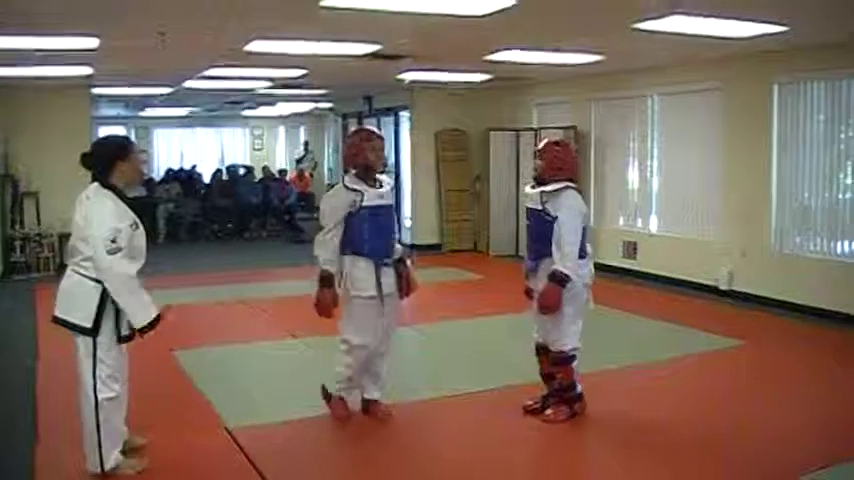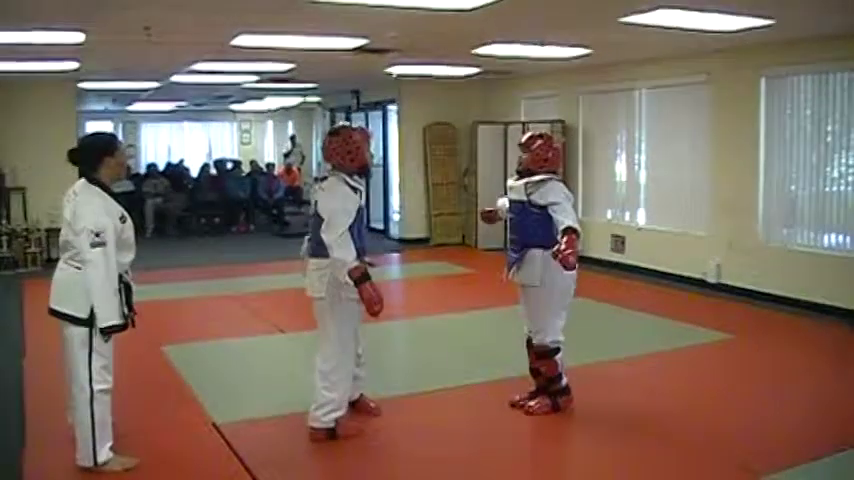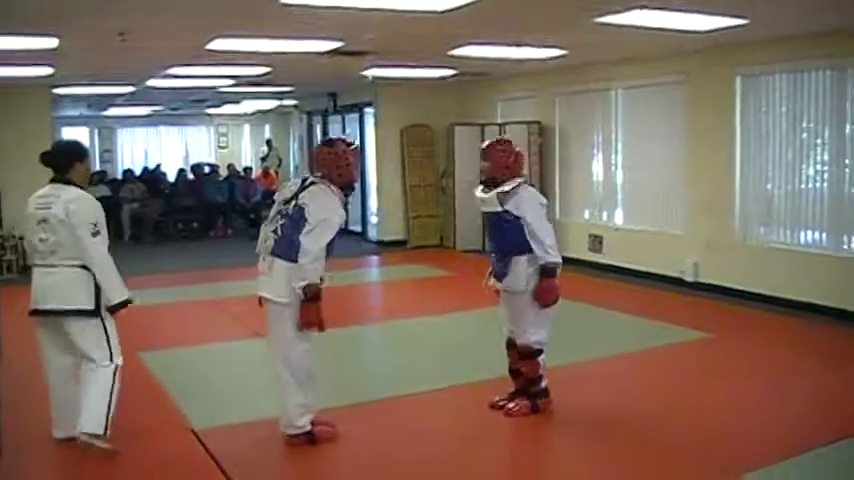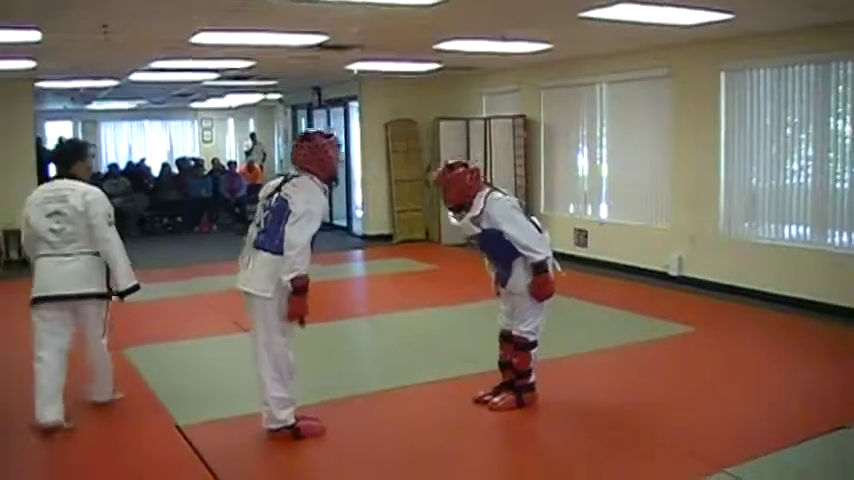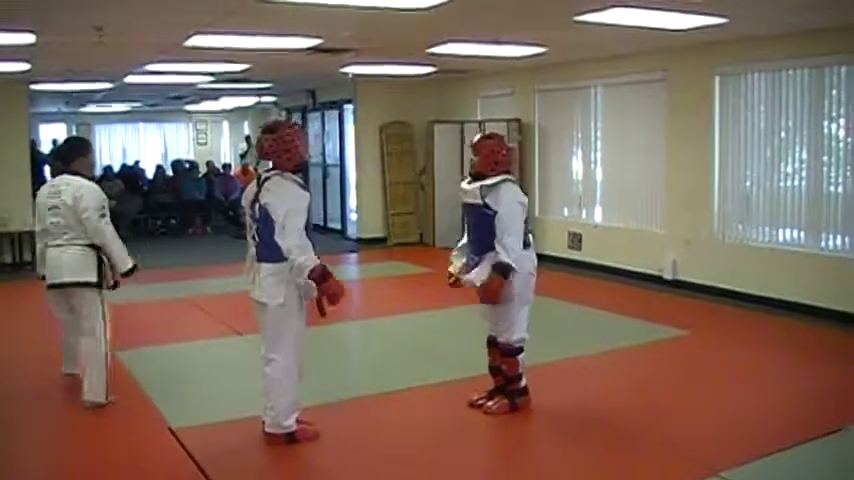
dt=0.4s
person 1, frame 1
left shoulder: (99, 196)
right shoulder: (105, 209)
right elbow: (115, 268)
right wrist: (145, 312)
left hip: (96, 298)
right hip: (96, 303)
left knee: (114, 373)
right knee: (103, 380)
left ankle: (116, 437)
right ankle: (106, 459)
person 1, frame 2
left shoulder: (81, 192)
right shoulder: (95, 204)
right elbow: (98, 263)
right wrist: (110, 316)
left hip: (73, 289)
right hip: (88, 296)
left knee: (82, 367)
right knee: (93, 373)
left ankle: (84, 426)
right ankle: (95, 454)
person 1, frame 3
left shoulder: (35, 201)
right shoulder: (80, 201)
left elbow: (32, 249)
right elbow: (95, 253)
right wrist: (116, 295)
left hip: (45, 290)
right hip: (77, 289)
left knee: (58, 361)
right knee: (102, 358)
left ankle: (64, 427)
right ankle: (92, 428)
person 1, frame 4
left shoulder: (36, 197)
right shoulder: (91, 195)
left elbow: (29, 243)
right elbow: (108, 241)
right wrist: (124, 281)
left hip: (48, 277)
right hip: (86, 275)
left knee: (48, 346)
right knee: (95, 339)
left ankle: (48, 413)
right ankle: (101, 393)
person 1, frame 5
left shoulder: (46, 190)
right shoulder: (87, 189)
left elbow: (41, 232)
right elbow: (103, 232)
left wrist: (43, 266)
right wrist: (124, 264)
left hip: (58, 265)
right hip: (85, 265)
left knee: (74, 324)
right knee: (95, 329)
left ankle: (74, 368)
right ankle: (96, 393)
person 2, frame 1
left shoulder: (386, 187)
right shoulder: (343, 194)
right elbow: (327, 241)
left wrist: (403, 266)
right wrist: (326, 286)
left hip: (385, 274)
right hip: (357, 275)
left knee: (381, 342)
right knee: (361, 341)
left ankle: (370, 396)
right ankle: (338, 390)
person 2, frame 2
left shoulder: (336, 185)
right shoulder: (341, 191)
right elbow: (338, 243)
right wrist: (364, 283)
left hip: (334, 275)
right hip: (334, 279)
left knee: (349, 342)
right knee: (336, 348)
left ankle: (352, 396)
right ankle: (324, 421)
person 2, frame 3
left shoulder: (299, 188)
right shoulder: (329, 202)
left elbow: (268, 231)
right elbow: (311, 254)
left wrist: (266, 272)
right wrist: (312, 299)
left hip: (275, 276)
right hip: (289, 283)
left knee: (293, 352)
right knee: (294, 355)
left ankle: (299, 418)
right ankle: (299, 427)
person 2, frame 4
left shoulder: (282, 184)
right shoulder: (312, 193)
right elbow: (296, 245)
left wrist: (272, 275)
right wrist: (300, 290)
left hip: (257, 270)
right hip: (273, 276)
left knee: (272, 346)
right knee: (275, 348)
left ankle: (281, 413)
right ankle: (282, 421)
person 2, frame 5
left shoulder: (260, 184)
right shoulder: (287, 189)
right elbow: (293, 243)
right wrist: (323, 276)
left hip: (266, 275)
right hip: (283, 280)
left knee: (277, 351)
right knee: (284, 353)
left ankle: (276, 417)
right ankle: (280, 426)
person 3, frame 1
left shoulder: (567, 199)
right shoulder: (540, 195)
left elbow: (567, 247)
left wrist: (556, 285)
right wrist: (529, 277)
left hip: (565, 282)
right hip: (543, 278)
left knee: (562, 341)
right knee: (543, 340)
left ankle: (573, 399)
right ankle: (554, 394)
person 3, frame 2
left shoulder: (552, 189)
right shoulder: (524, 187)
left elbow: (566, 216)
left wrist: (570, 238)
right wrist: (497, 211)
left hip: (547, 271)
right hip: (529, 271)
left knee: (546, 334)
right knee: (534, 333)
left ankle: (559, 393)
right ankle: (542, 388)
person 3, frame 3
left shoulder: (523, 196)
right shoulder: (491, 196)
left elbow: (543, 240)
left wrist: (548, 278)
right wrist: (497, 275)
left hip: (530, 275)
right hip: (509, 276)
left knee: (529, 337)
right knee: (513, 336)
left ankle: (538, 395)
right ankle: (522, 389)
person 3, frame 4
left shoulder: (495, 205)
right shoulder: (469, 211)
left elbow: (529, 238)
left wrist: (541, 273)
right wrist: (498, 277)
left hip: (528, 270)
right hip: (510, 273)
left knee: (523, 330)
right knee: (508, 328)
left ankle: (525, 390)
right ankle: (507, 383)
person 3, frame 5
left shoulder: (507, 192)
right shoulder: (477, 189)
left elbow: (511, 242)
right elbow: (473, 234)
left wrist: (498, 277)
right wrist: (459, 264)
left hip: (509, 272)
right hip: (488, 270)
left knee: (509, 333)
right knee: (495, 332)
left ankle: (518, 393)
right ankle: (501, 387)
